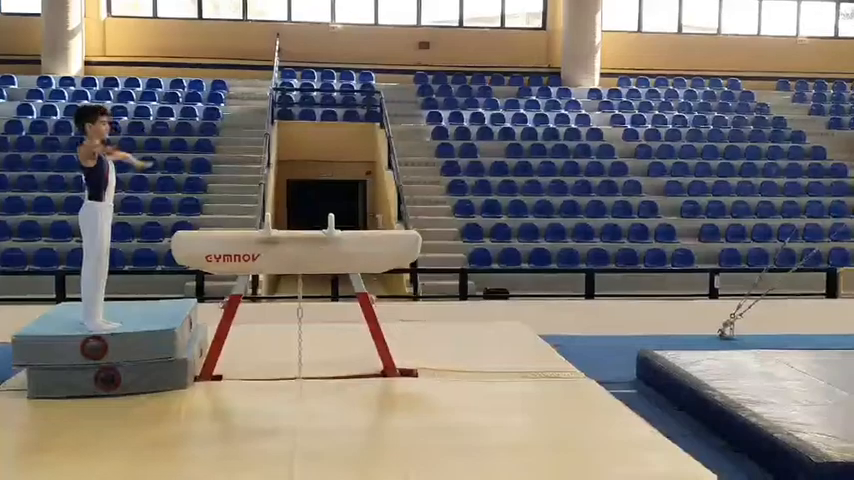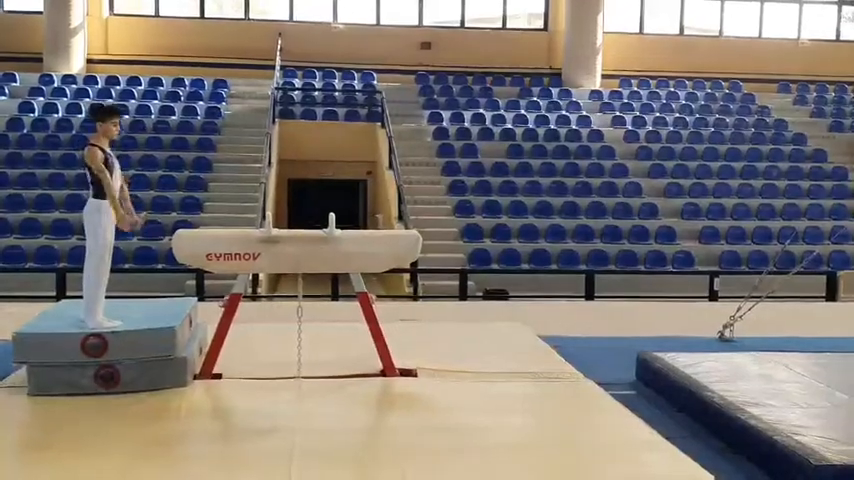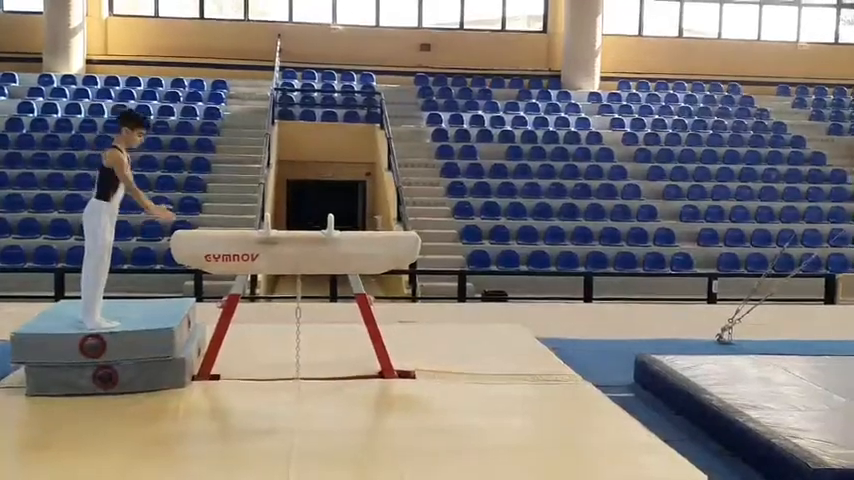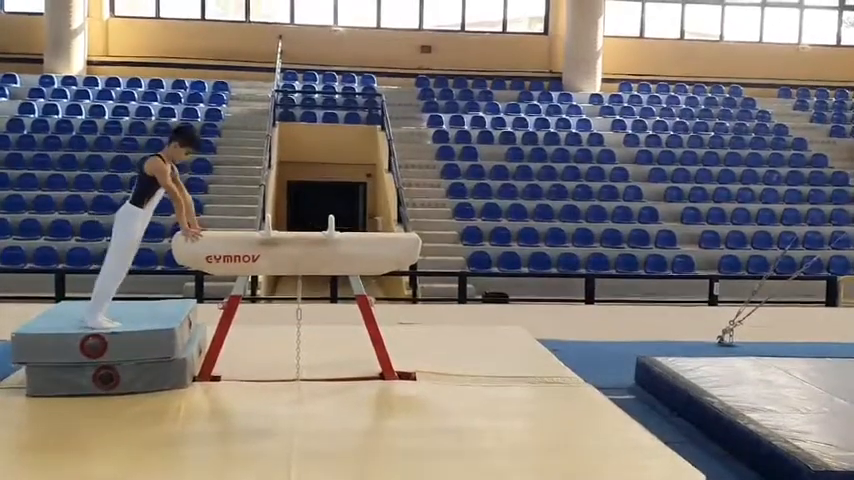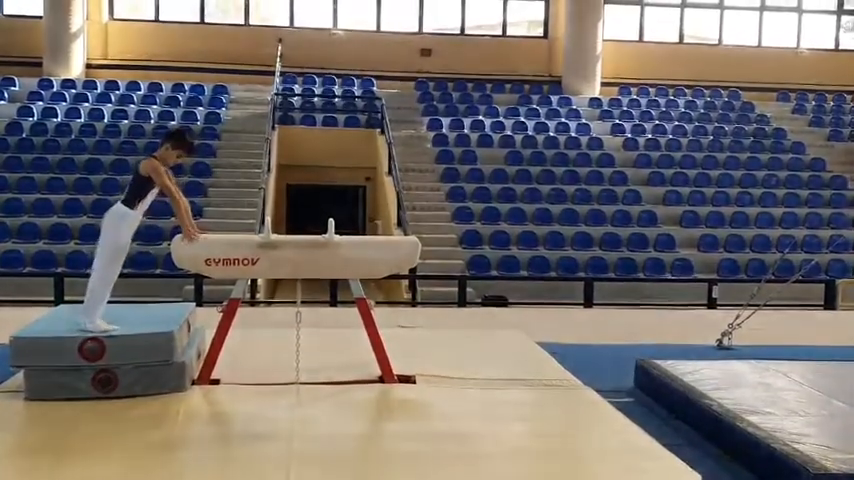
dt=0.5s
person 1, frame 1
left shoulder: (100, 149)
right shoulder: (86, 151)
left elbow: (119, 155)
right elbow: (94, 149)
left wrist: (137, 162)
right wrist: (105, 151)
left hip: (103, 210)
right hip: (95, 211)
left knee: (97, 264)
right knee: (95, 264)
left ankle: (92, 316)
right ankle: (93, 319)
person 1, frame 2
left shoulder: (107, 151)
right shoulder: (93, 151)
left elbow: (120, 183)
right elbow: (105, 180)
left wrist: (130, 212)
right wrist: (118, 211)
left hip: (106, 210)
right hip: (99, 209)
left knee: (99, 263)
right knee: (97, 262)
left ankle: (93, 314)
right ankle: (93, 317)
person 1, frame 3
left shoulder: (122, 155)
right shoulder: (115, 155)
left elbow: (130, 188)
right elbow: (131, 188)
left wrist: (153, 206)
right wrist: (154, 212)
left hip: (106, 213)
right hip: (100, 212)
left knee: (99, 265)
right knee: (96, 264)
left ankle: (91, 314)
right ankle: (91, 317)
person 1, frame 4
left shoulder: (170, 169)
right shoulder: (157, 164)
left elbow: (185, 196)
right elbow: (175, 197)
left wrist: (194, 225)
right wrist: (184, 228)
left hip: (137, 219)
right hip: (132, 217)
left knee: (118, 266)
right knee: (116, 266)
left ankle: (96, 313)
right ankle: (94, 315)
person 1, frame 5
left shoulder: (163, 170)
right shoulder: (152, 165)
left elbow: (181, 199)
right elbow: (174, 198)
left wrist: (193, 227)
right wrist: (186, 229)
left hip: (127, 221)
right hip: (120, 219)
left knee: (110, 270)
right knee: (104, 267)
left ankle: (93, 317)
right ankle: (89, 317)
